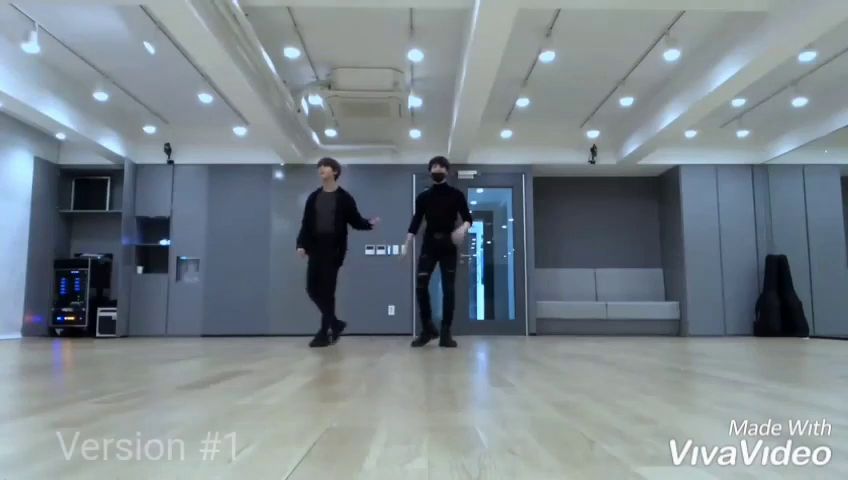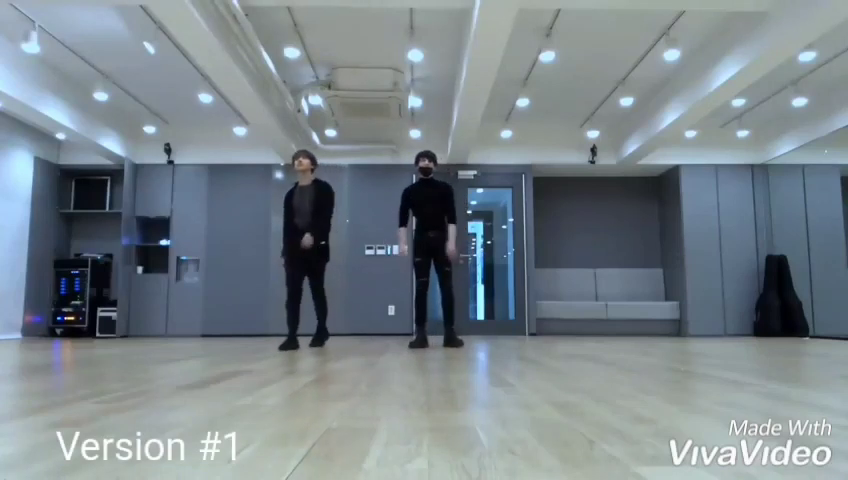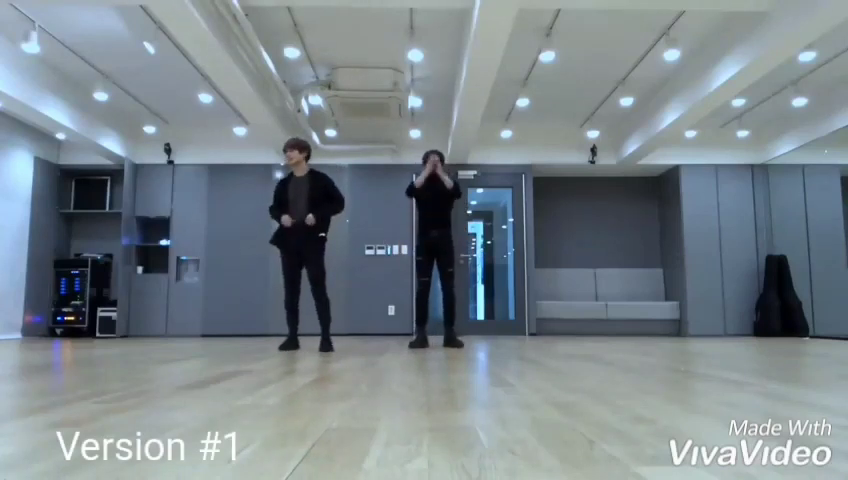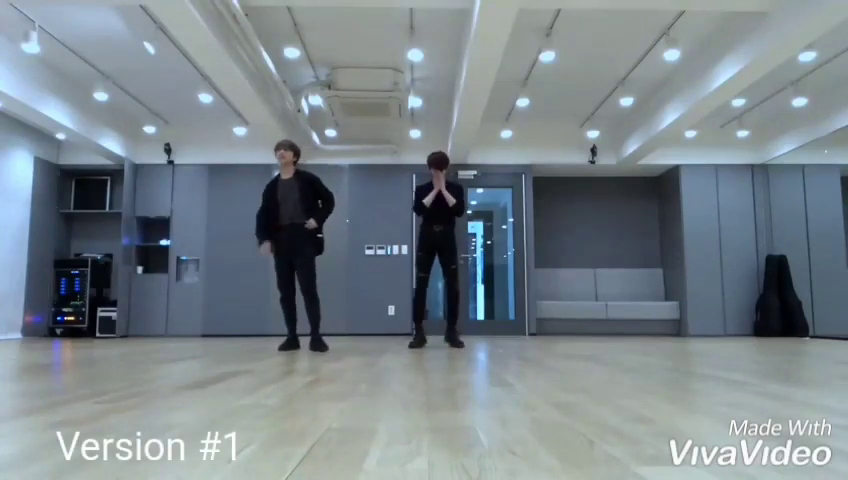
dt=0.7s
person 1, frame 1
left shoulder: (344, 197)
right shoulder: (313, 197)
left elbow: (355, 220)
right elbow: (307, 223)
left wrist: (369, 224)
right wrist: (301, 243)
left hip: (334, 248)
right hip: (316, 248)
left knee: (327, 291)
right knee: (313, 289)
left ankle: (323, 332)
right ankle: (335, 323)
person 1, frame 2
left shoulder: (323, 189)
right shoulder: (290, 194)
left elbow: (325, 217)
right elbow: (287, 224)
left wrist: (313, 235)
right wrist: (285, 250)
left hip: (316, 247)
right hip: (295, 248)
left knee: (317, 290)
right knee: (293, 291)
left ankle: (321, 330)
right ankle: (292, 337)
person 1, frame 3
left shoulder: (320, 180)
right shoulder: (283, 184)
left elbow: (339, 203)
right elbow: (273, 207)
left wrist: (318, 215)
right wrist: (280, 216)
left hip: (312, 239)
right hip: (289, 240)
left knee: (318, 288)
right knee: (290, 290)
left ankle: (325, 337)
right ankle: (292, 336)
person 1, frame 4
left shoulder: (308, 179)
right shoulder: (272, 186)
left elbow: (328, 200)
right elbow: (263, 215)
left wrist: (317, 219)
right wrist: (264, 238)
left hip: (304, 239)
right hip: (281, 241)
left knee: (308, 287)
right knee: (285, 290)
left ankle: (316, 336)
right ankle: (292, 337)
person 2, frame 1
left shoulder: (456, 195)
right shoulder: (423, 197)
left elbow: (468, 219)
right elbow: (416, 222)
left wrist: (463, 229)
right wrist: (406, 247)
left hip: (448, 245)
right hip: (429, 243)
left knee: (448, 289)
right knee: (421, 283)
left ankle: (445, 333)
right ankle: (428, 328)
person 2, frame 2
left shoulder: (445, 188)
right shoulder: (410, 191)
left elbow: (451, 217)
right elbow: (403, 219)
left wrist: (451, 240)
right wrist: (403, 243)
left hip: (441, 239)
right hip: (421, 240)
left knee: (446, 287)
right knee: (421, 287)
left ankle: (449, 333)
right ankle: (420, 334)
person 2, frame 3
left shoulder: (448, 184)
right shoulder: (419, 185)
left elbow: (457, 194)
right elbow: (409, 192)
left wrist: (440, 172)
right wrist: (427, 171)
left hip: (444, 239)
right hip: (424, 239)
left knee: (448, 287)
right knee: (422, 287)
left ankle: (450, 333)
right ankle: (421, 334)
person 2, frame 4
left shoulder: (456, 188)
right shoulder: (422, 189)
left elbow: (459, 211)
right elbow: (418, 210)
left wrist: (443, 189)
right wrist: (435, 190)
left hip: (447, 237)
right hip: (427, 237)
left knee: (452, 285)
right knee: (421, 285)
left ankle: (452, 331)
right ankle: (418, 332)
